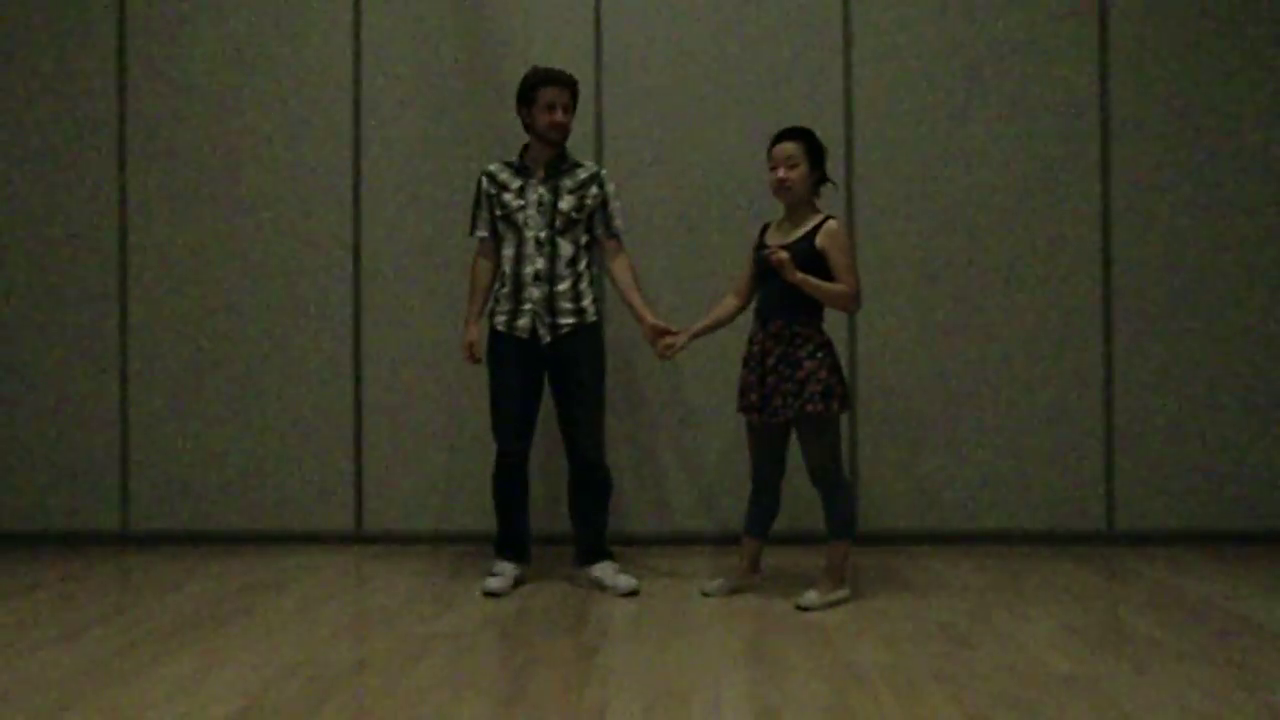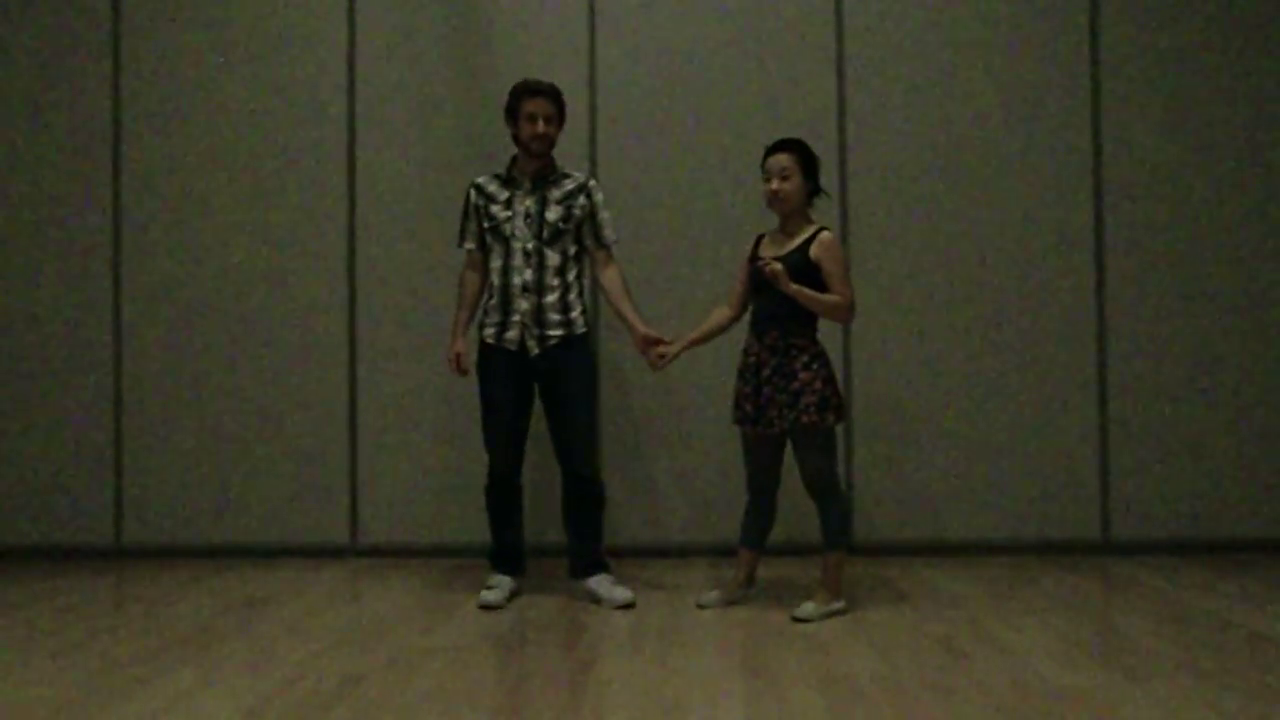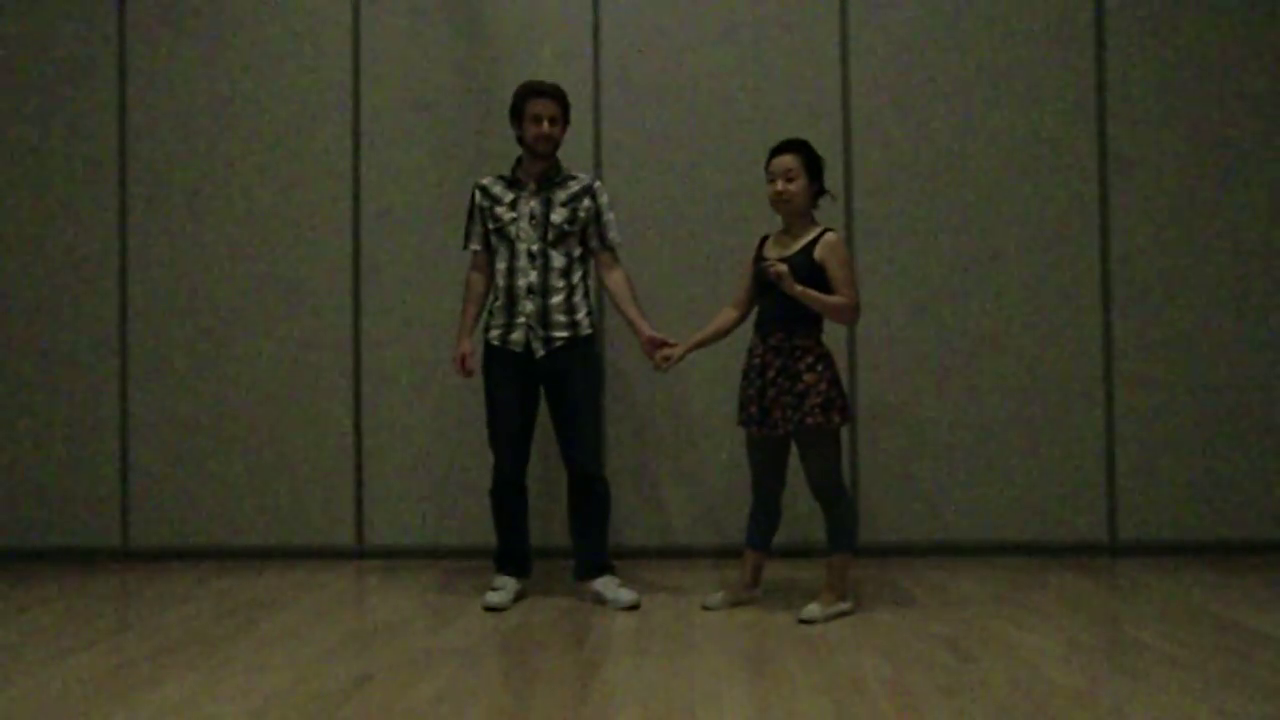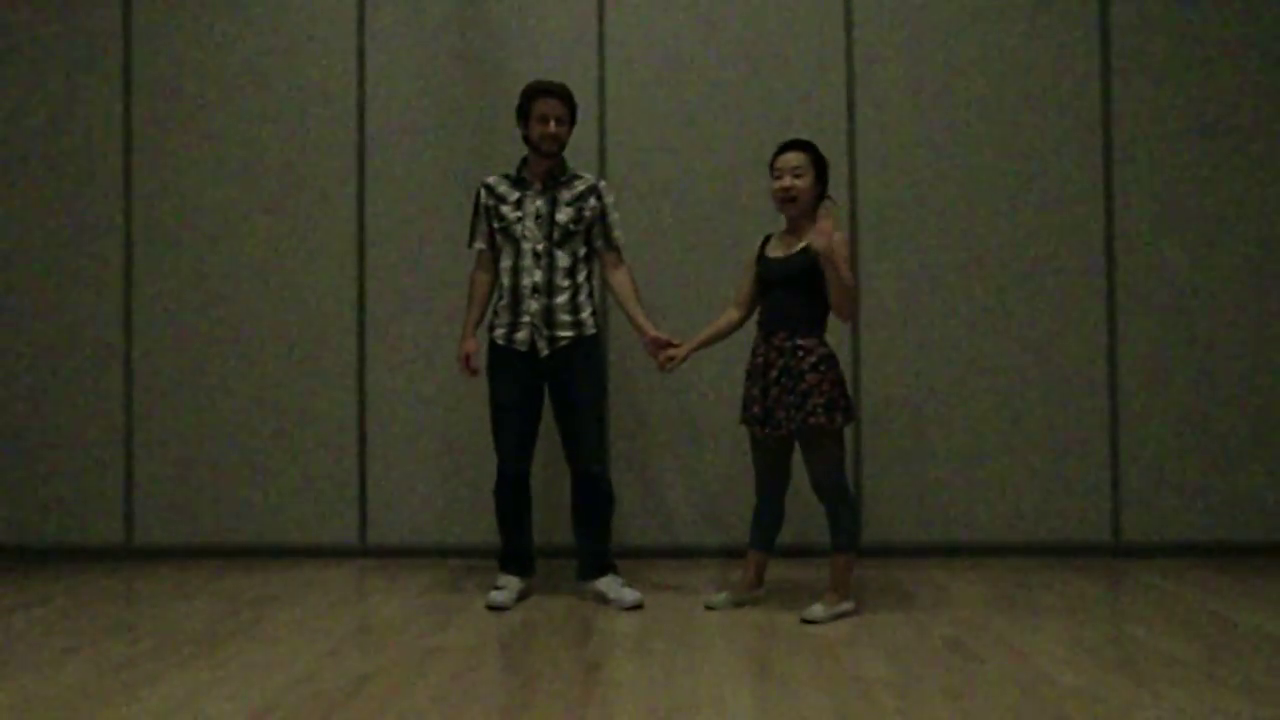
dt=0.5s
person 1, frame 1
left shoulder: (592, 181)
right shoulder: (495, 179)
left elbow: (614, 255)
right elbow: (486, 256)
left wrist: (645, 316)
right wrist: (472, 321)
left hip: (576, 331)
right hip: (512, 332)
left knee: (587, 450)
right knee: (510, 451)
left ankle: (595, 556)
right ankle: (510, 556)
person 1, frame 2
left shoulder: (581, 190)
right shoulder: (483, 191)
left elbow: (604, 264)
right elbow: (474, 268)
left wrist: (636, 326)
right wrist: (459, 333)
left hip: (566, 342)
right hip: (501, 344)
left knee: (580, 461)
right knee: (502, 464)
left ankle: (591, 569)
right ankle: (505, 569)
person 1, frame 3
left shoulder: (586, 192)
right shoulder: (488, 193)
left elbow: (609, 266)
right elbow: (479, 270)
left wrist: (642, 327)
right wrist: (465, 334)
left hip: (572, 344)
right hip: (506, 346)
left knee: (585, 463)
right knee: (508, 465)
left ankle: (596, 570)
right ankle: (510, 572)
person 1, frame 4
left shoulder: (591, 192)
right shoulder: (493, 192)
left elbow: (613, 265)
right elbow: (484, 268)
left wrist: (646, 328)
right wrist: (468, 333)
left hip: (576, 343)
right hip: (511, 345)
left knee: (589, 463)
right knee: (511, 464)
left ankle: (598, 570)
right ankle: (514, 570)
person 2, frame 1
left shoulder: (828, 231)
right shoulder: (765, 233)
left elbow: (850, 298)
right elbow: (737, 299)
left wrist: (795, 275)
right wrist: (686, 336)
left hip: (808, 356)
right hip: (763, 356)
left knee: (824, 470)
right knee: (763, 472)
left ankle: (835, 578)
right ankle: (747, 568)
person 2, frame 2
left shoulder: (822, 242)
right shoulder: (759, 245)
left elbow: (844, 309)
right elbow: (731, 309)
left wrist: (790, 286)
right wrist: (680, 345)
left hip: (803, 368)
right hip: (758, 367)
left knee: (821, 481)
right knee: (759, 483)
left ankle: (832, 589)
right ankle: (742, 579)
person 2, frame 3
left shoulder: (827, 243)
right shoulder: (764, 246)
left elbow: (849, 310)
right elbow: (736, 311)
left wrist: (794, 287)
right wrist: (684, 348)
left hip: (807, 369)
right hip: (763, 368)
left knee: (825, 483)
right knee: (764, 485)
left ankle: (837, 591)
right ankle: (748, 581)
person 2, frame 4
left shoulder: (829, 240)
right shoulder: (766, 246)
left elbow: (847, 308)
right elbow: (739, 310)
left wrist: (825, 255)
right wrist: (688, 348)
left hip: (810, 366)
right hip: (766, 366)
left knee: (829, 482)
right knee: (768, 485)
left ankle: (840, 592)
right ankle: (751, 581)
